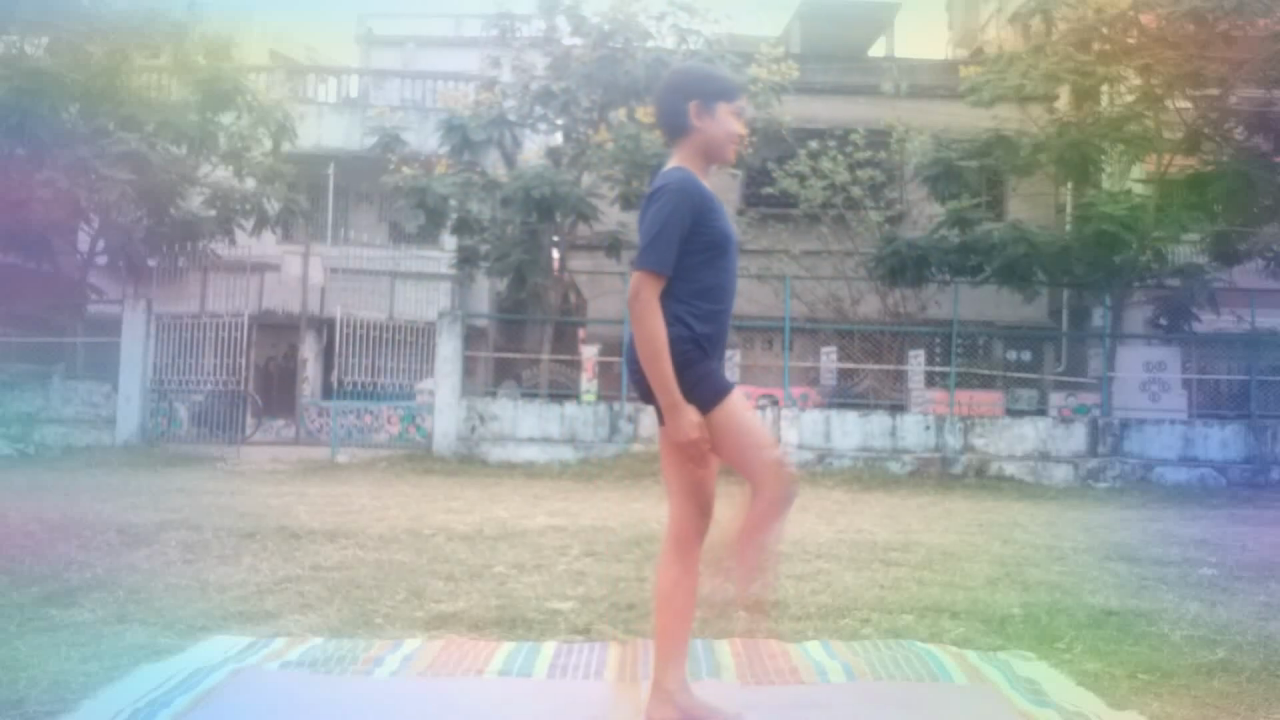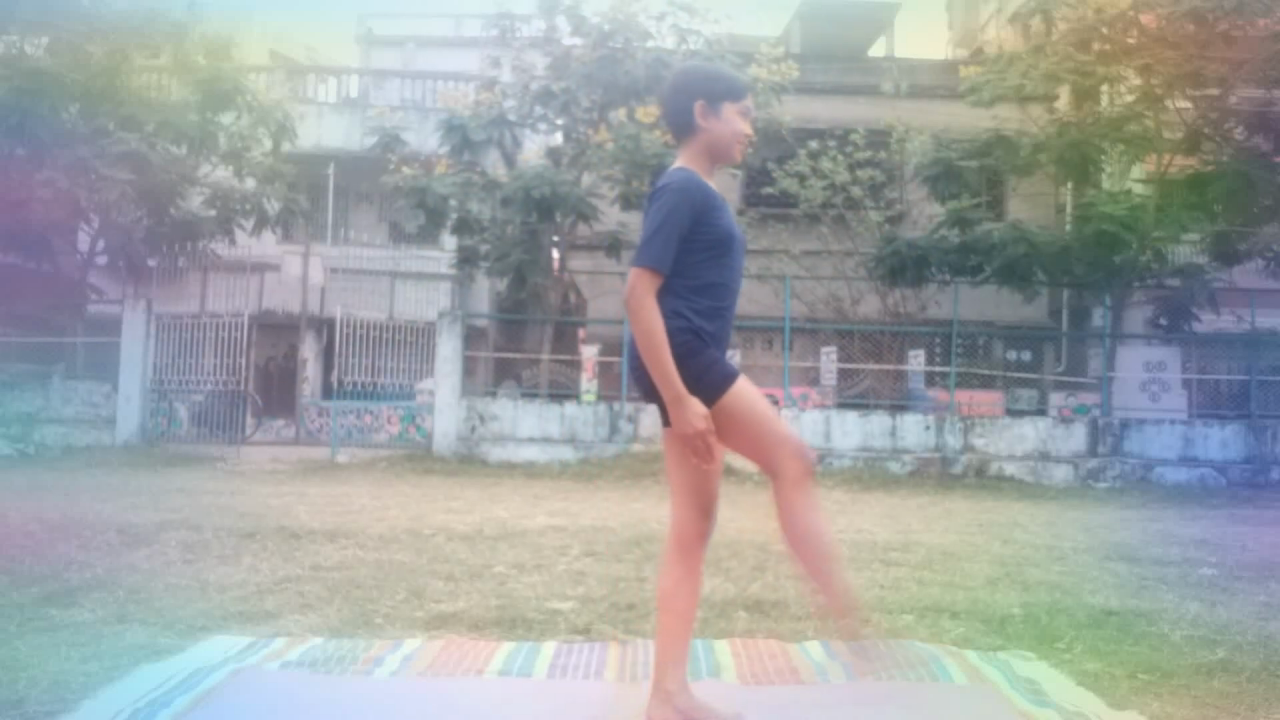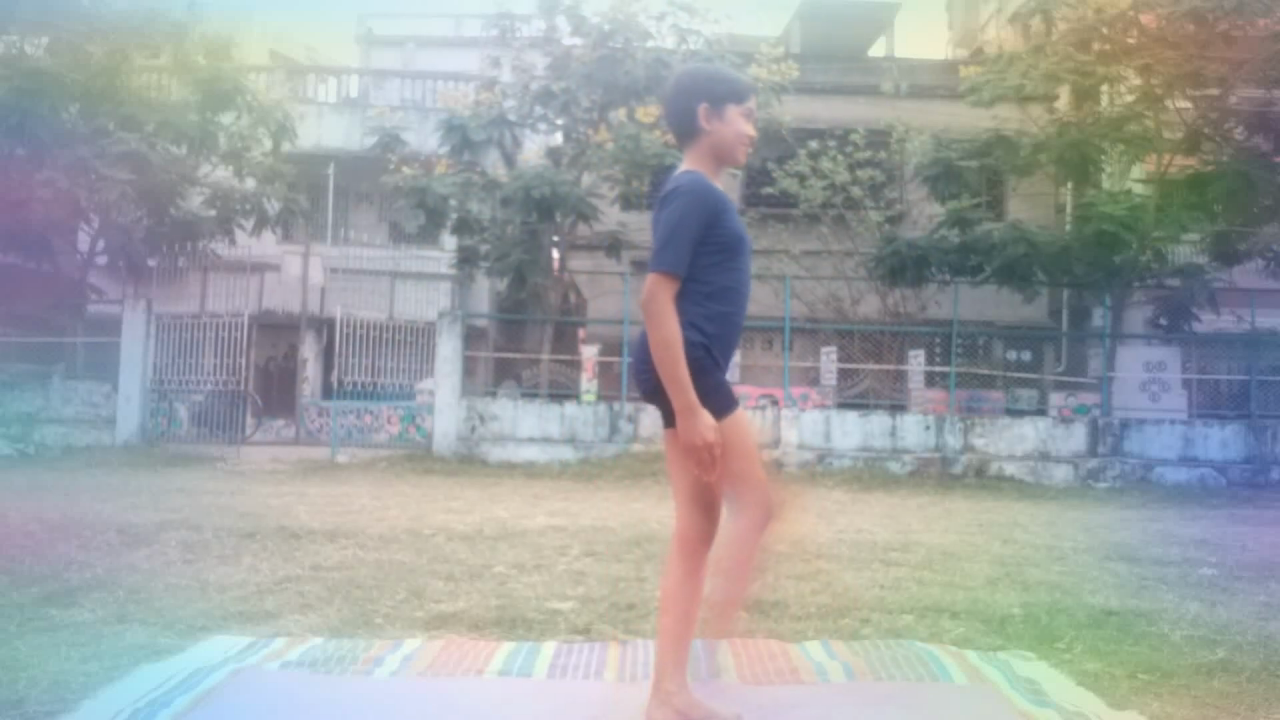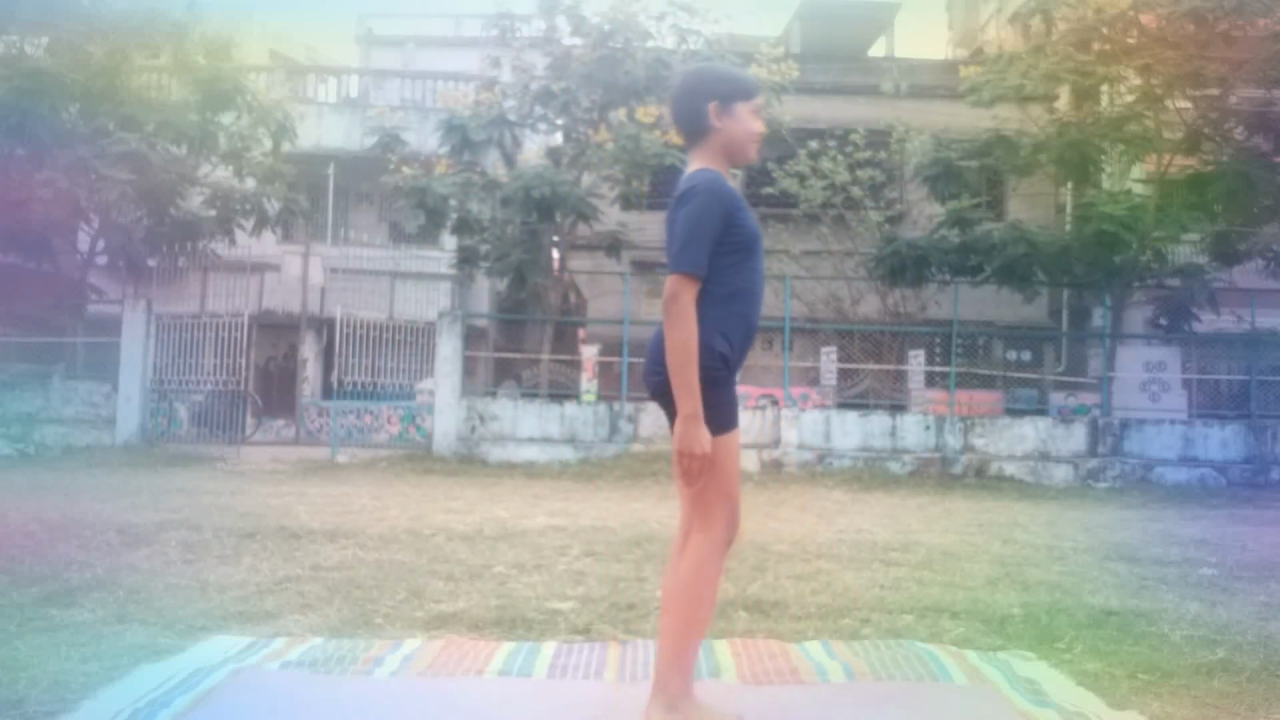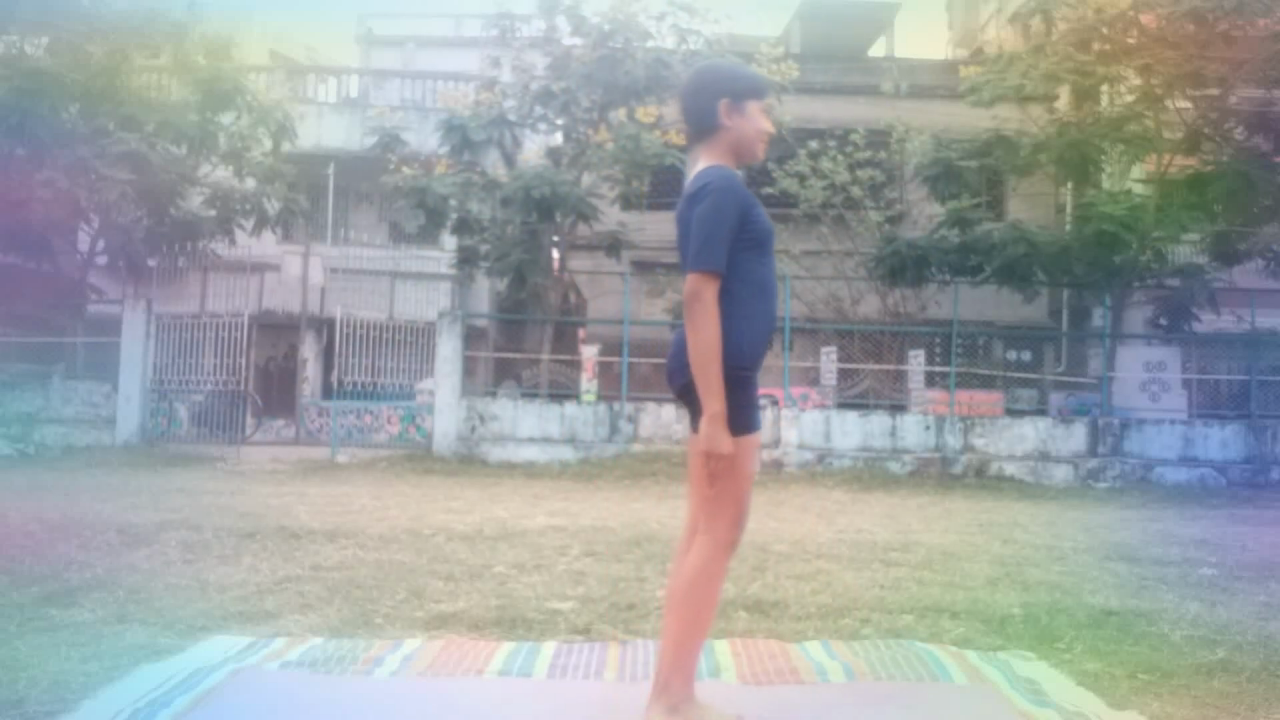
dt=0.2s
person 1, frame 1
left shoulder: (691, 192)
right shoulder: (677, 191)
right elbow: (639, 296)
right wrist: (674, 403)
left hip: (693, 369)
right hip: (677, 366)
left knee: (692, 520)
right knee: (776, 481)
right ankle: (742, 610)
person 1, frame 2
left shoulder: (696, 192)
right shoulder: (681, 190)
right elbow: (638, 294)
right wrist: (681, 396)
left hip: (693, 364)
right hip: (682, 360)
left knee: (691, 523)
right knee: (792, 460)
right ankle: (839, 606)
person 1, frame 3
left shoulder: (702, 193)
right shoulder: (692, 192)
right elbow: (656, 298)
right wrist: (689, 405)
left hip: (691, 371)
right hip: (686, 369)
left knee: (698, 524)
right knee: (754, 501)
person 1, frame 4
left shoulder: (708, 190)
right shoulder: (710, 190)
right elbow: (678, 300)
right wrist: (690, 412)
left hip: (702, 373)
right hip: (698, 373)
left knee: (699, 531)
right knee: (715, 529)
person 1, frame 5
left shoulder: (709, 185)
right shoulder: (724, 186)
right elbow: (700, 296)
right wrist: (714, 410)
left hip: (718, 371)
right hip: (722, 370)
left knee: (705, 531)
right knee: (719, 533)
